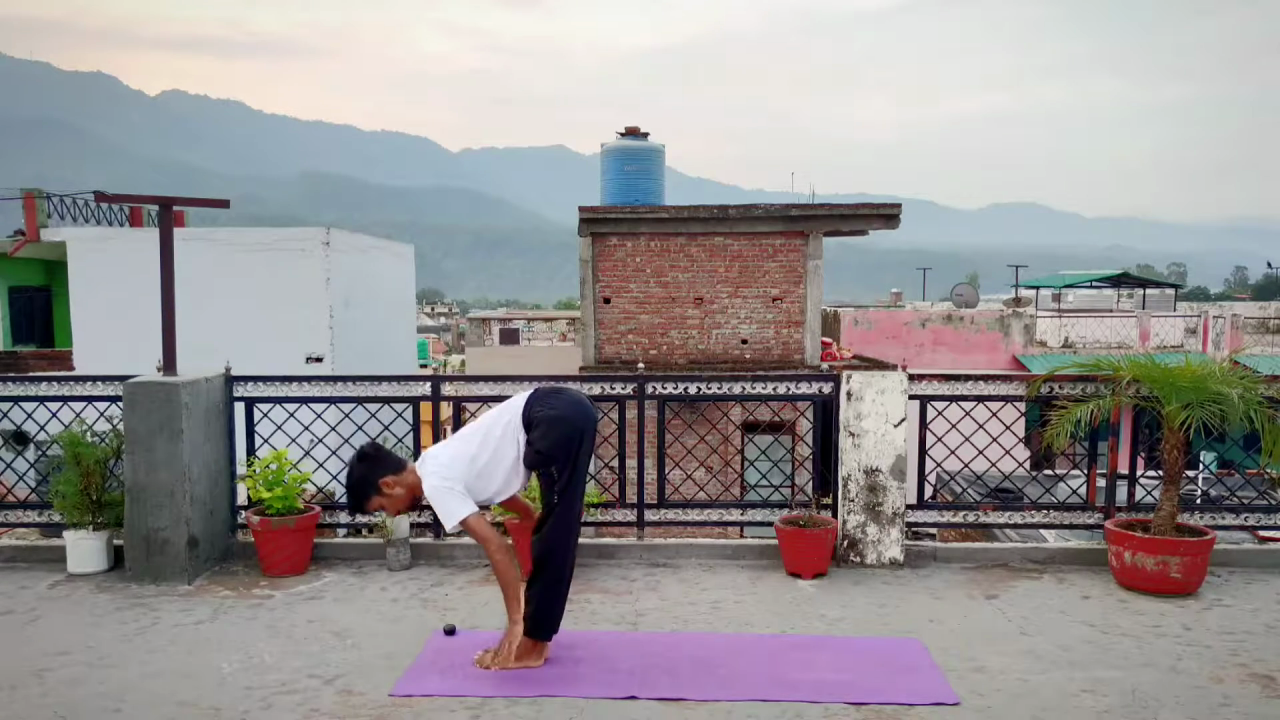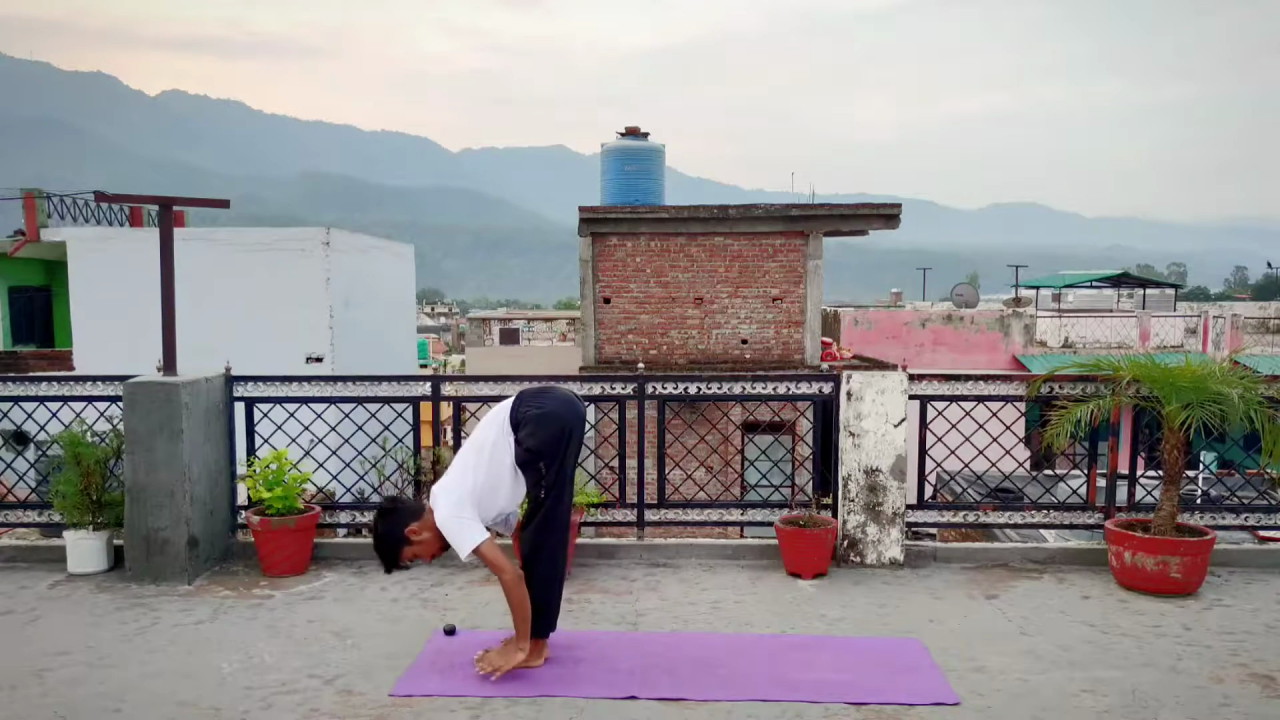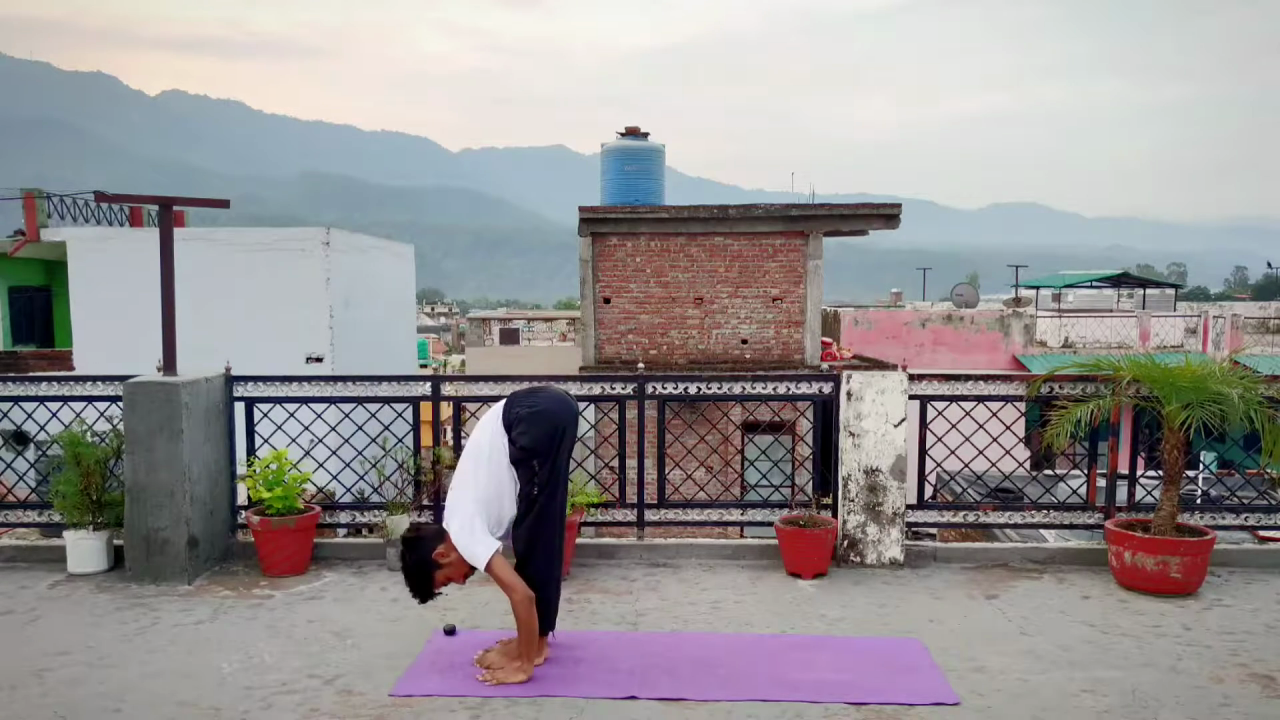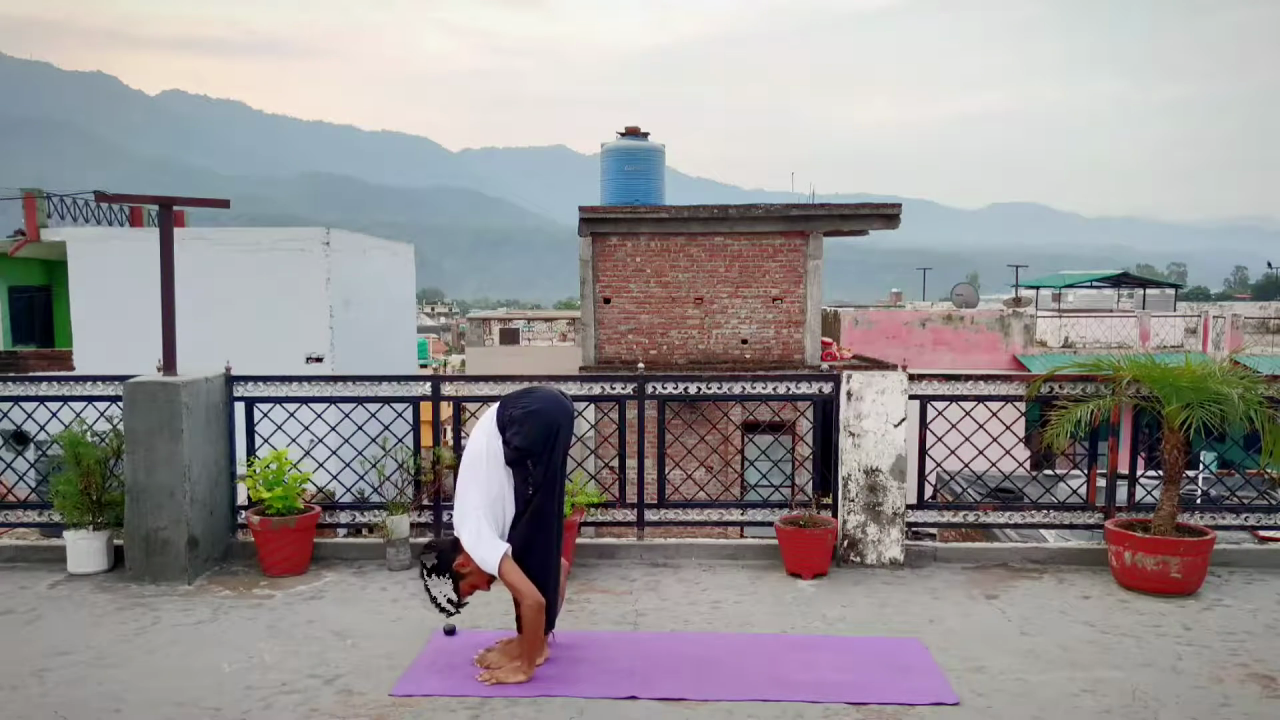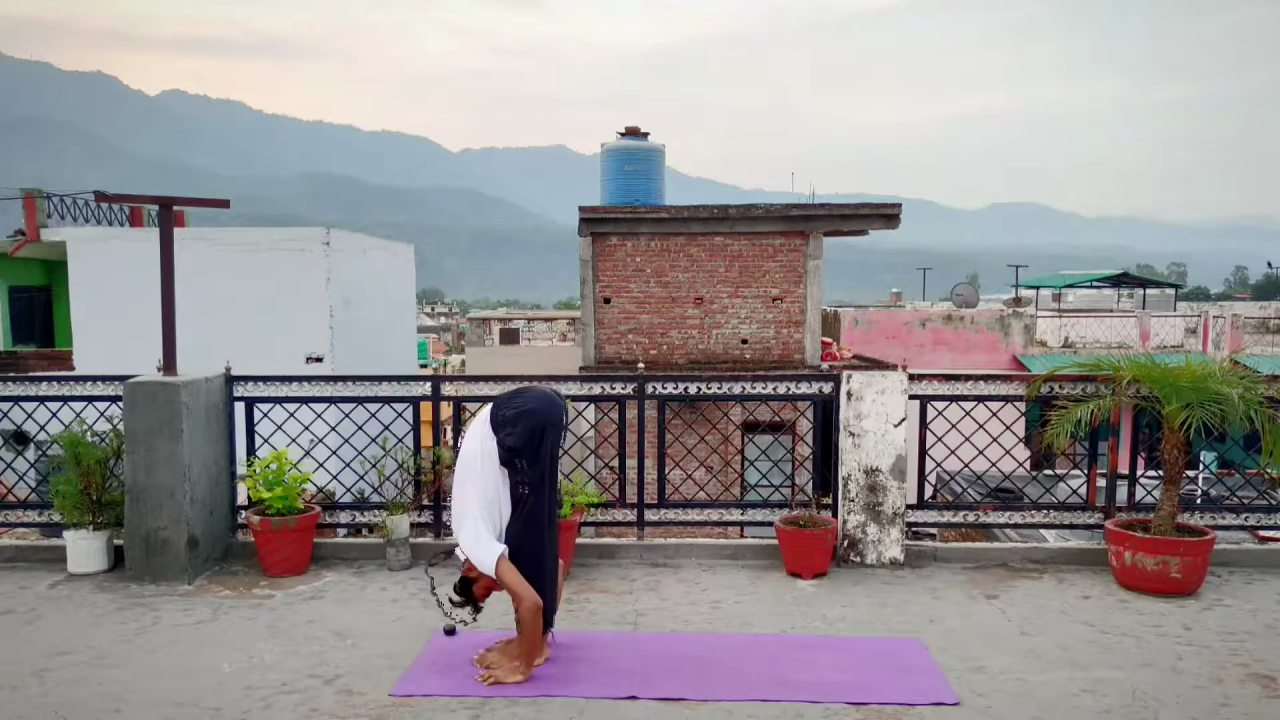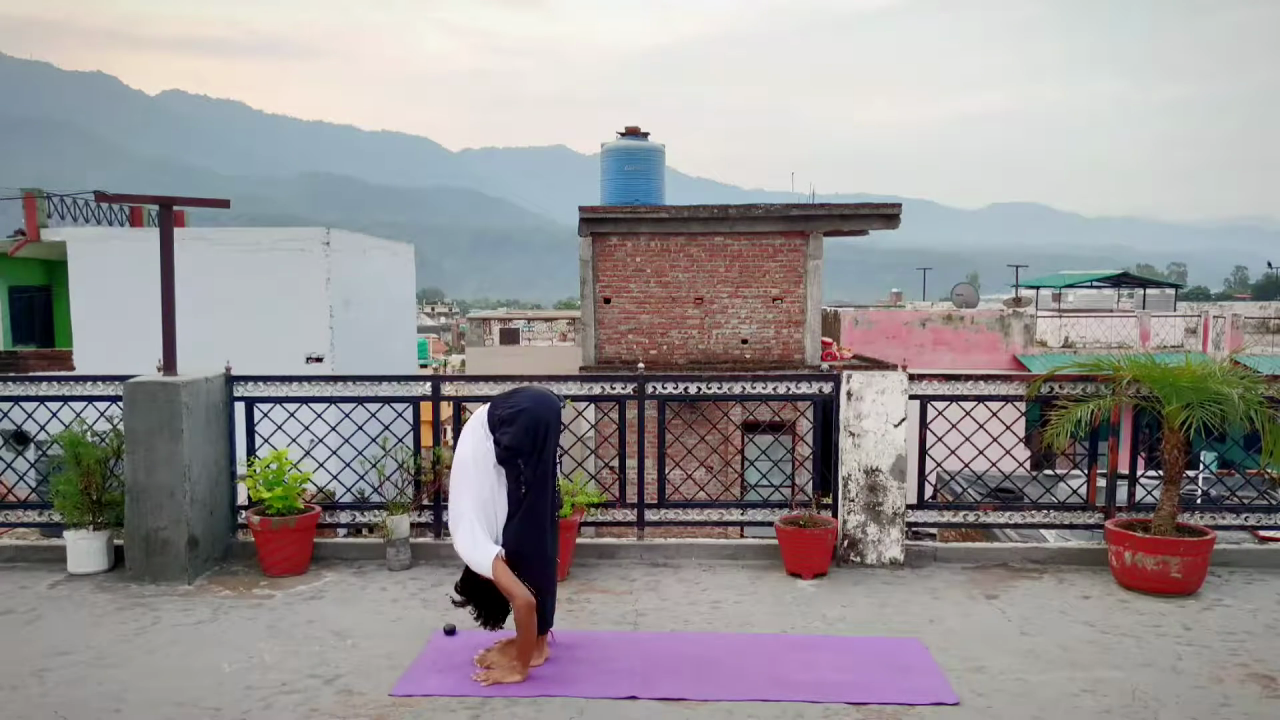
dt=0.2s
person 1, frame 1
left shoulder: (435, 482)
right shoulder: (438, 468)
left elbow: (497, 548)
right elbow: (517, 504)
left wrist: (515, 622)
left hip: (559, 419)
right hip: (564, 410)
left knee: (553, 534)
right knee: (553, 532)
left ankle: (532, 646)
right ankle: (536, 638)
person 1, frame 2
left shoulder: (448, 514)
right shoulder: (454, 502)
left elbow: (511, 575)
left wrist: (521, 647)
left hip: (548, 417)
right hip: (555, 409)
left knee: (541, 535)
right knee: (542, 534)
left ankle: (534, 645)
right ankle: (534, 639)
person 1, frame 3
left shoulder: (462, 530)
right shoulder: (470, 520)
left elbow: (521, 594)
left wrist: (525, 664)
left hip: (540, 417)
right hip: (549, 409)
left knee: (531, 536)
right knee: (538, 535)
left ankle: (533, 646)
right ankle: (534, 640)
person 1, frame 4
left shoulder: (474, 539)
left elbow: (532, 599)
left wrist: (525, 667)
left hip: (535, 417)
right hip: (544, 410)
left knee: (529, 535)
right knee: (539, 538)
left ankle: (533, 647)
right ankle: (535, 640)
person 1, frame 5
left shoulder: (475, 544)
left elbow: (530, 601)
left hip: (527, 417)
right hip: (540, 409)
left knee: (525, 536)
right knee: (536, 534)
left ankle: (535, 647)
right ankle: (535, 641)
person 1, frame 6
left shoulder: (472, 544)
left elbow: (524, 600)
left wrist: (520, 667)
left hip: (524, 418)
right hip: (536, 409)
left knee: (523, 536)
right knee: (535, 534)
left ankle: (534, 647)
right ankle: (535, 640)
